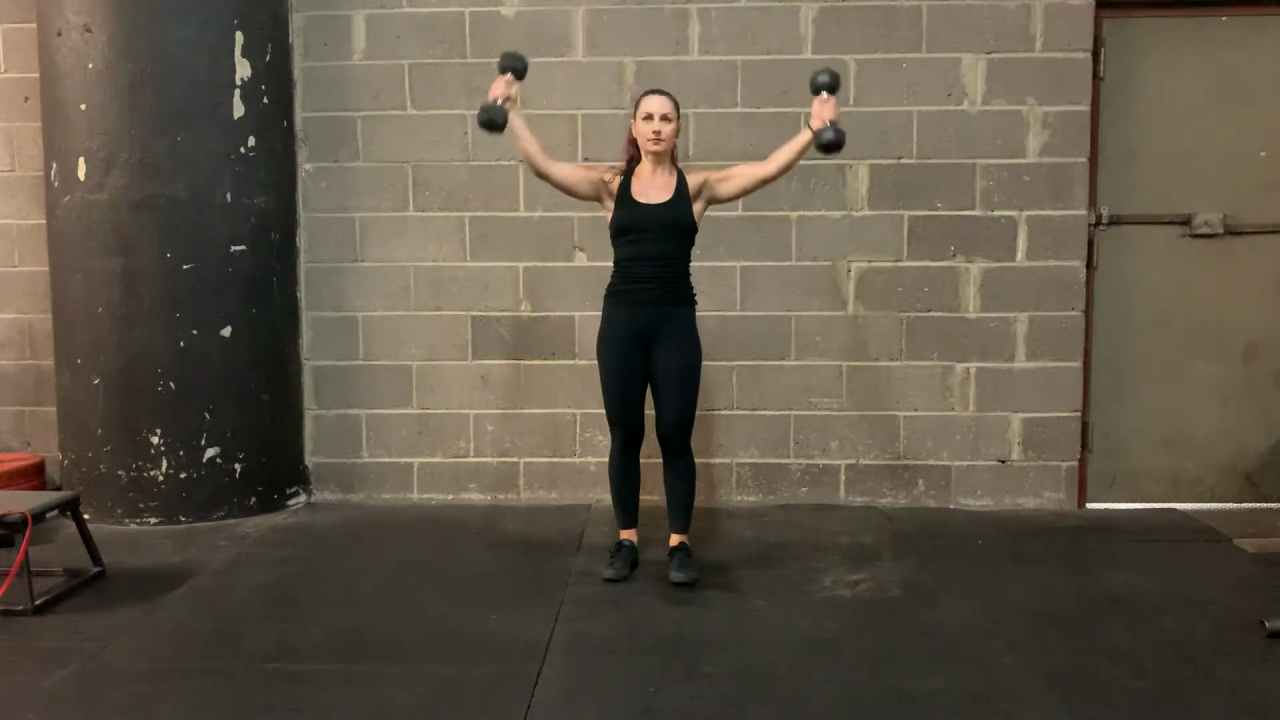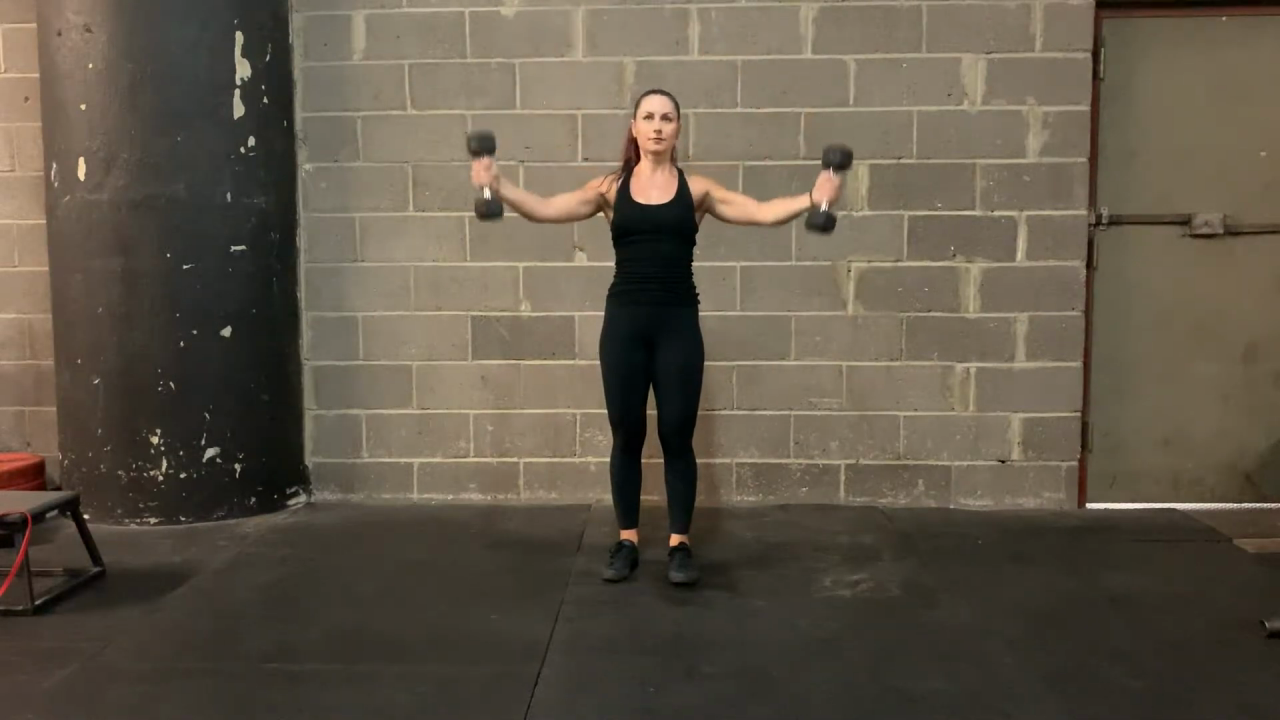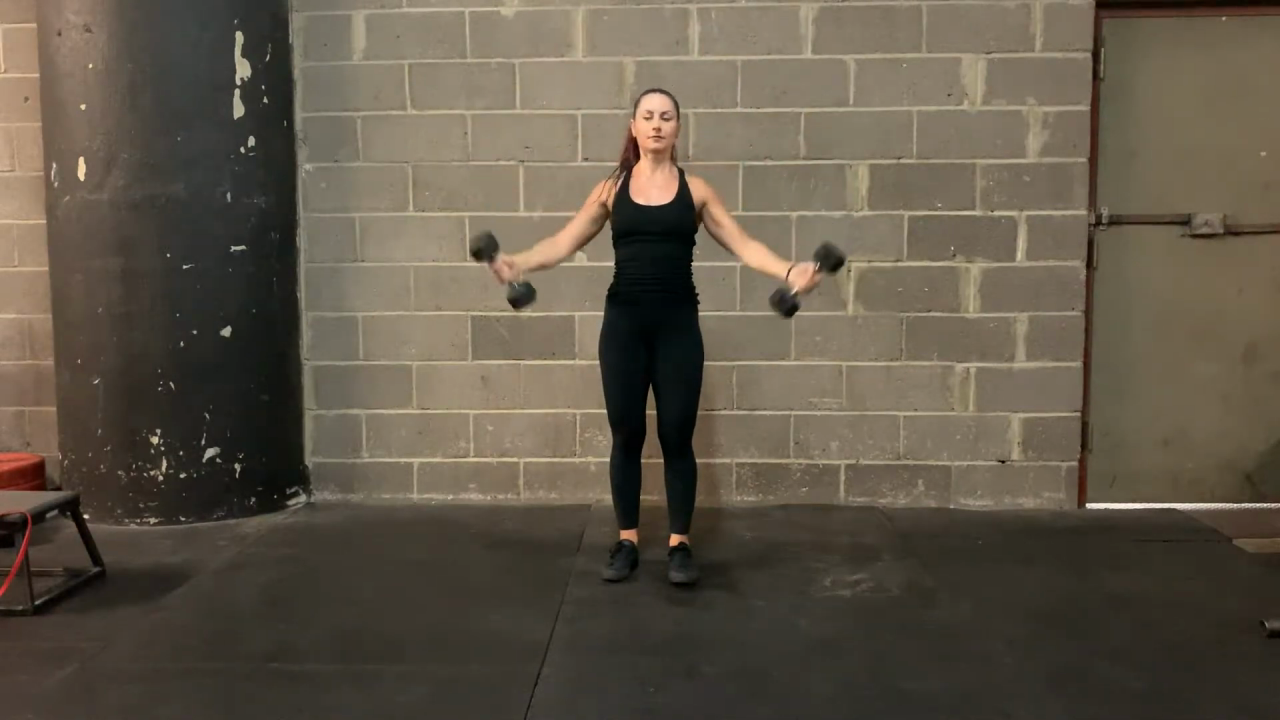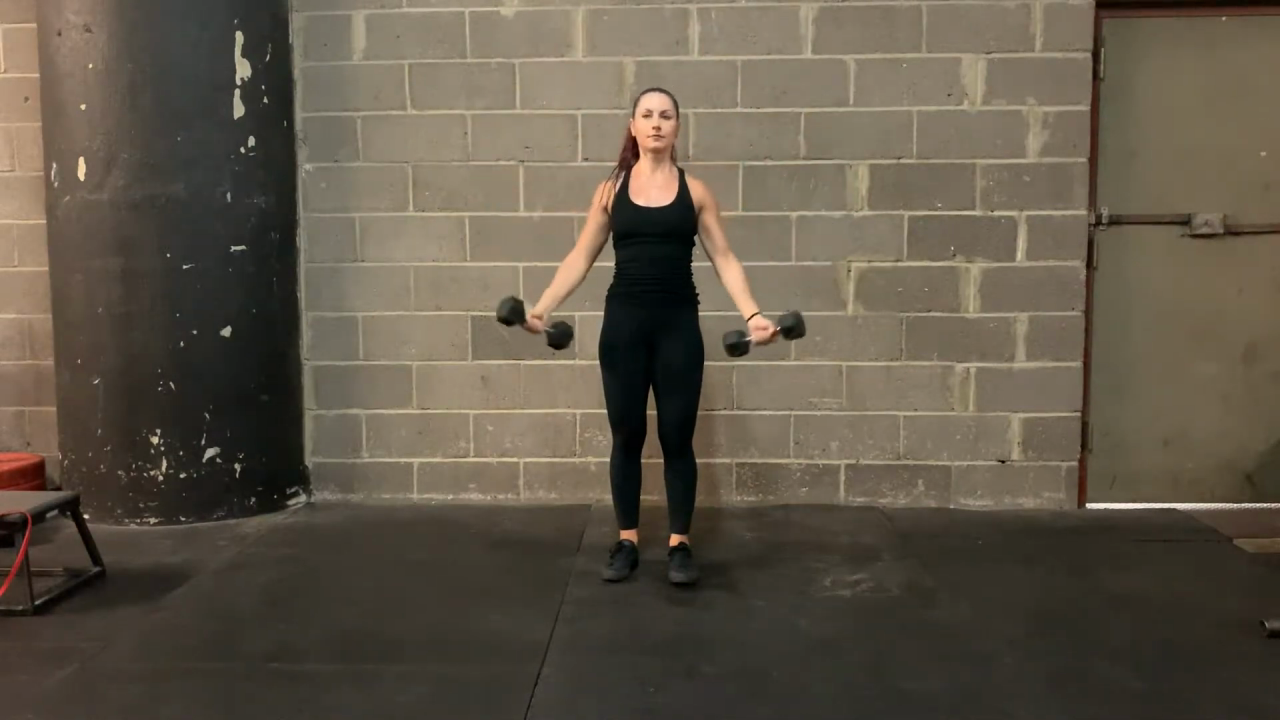
dt=0.3s
person 1, frame 1
left shoulder: (697, 186)
right shoulder: (610, 185)
left elbow: (768, 169)
right elbow: (542, 165)
left wrist: (811, 129)
right wrist: (511, 111)
left hip: (676, 321)
right hip: (622, 319)
left knee: (676, 436)
right knee: (625, 436)
left ankle: (679, 543)
right ankle: (626, 541)
person 1, frame 2
left shoulder: (696, 188)
right shoulder: (611, 187)
left elbow: (760, 211)
right elbow: (545, 209)
left wrist: (813, 199)
right wrist: (498, 186)
left hip: (678, 321)
right hip: (624, 319)
left knee: (677, 436)
right knee: (626, 435)
left ankle: (679, 543)
right ankle: (626, 540)
person 1, frame 3
left shoulder: (695, 189)
right shoulder: (611, 189)
left elbow: (742, 242)
right elbow: (564, 241)
left wrist: (791, 270)
right wrist: (518, 262)
left hip: (678, 322)
right hip: (624, 322)
left knee: (677, 437)
right knee: (626, 436)
left ankle: (679, 543)
right ankle: (626, 541)
person 1, frame 4
left shoulder: (695, 190)
right shoulder: (610, 189)
left elbow: (723, 258)
right elbow: (581, 256)
left wrist: (752, 314)
right wrist: (544, 306)
left hip: (678, 322)
right hip: (623, 321)
left knee: (677, 437)
right knee: (627, 436)
left ankle: (679, 544)
right ankle: (626, 542)
